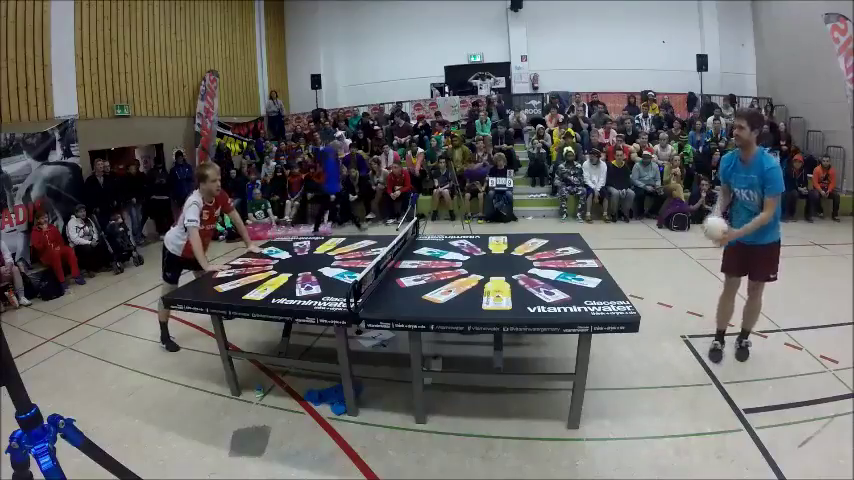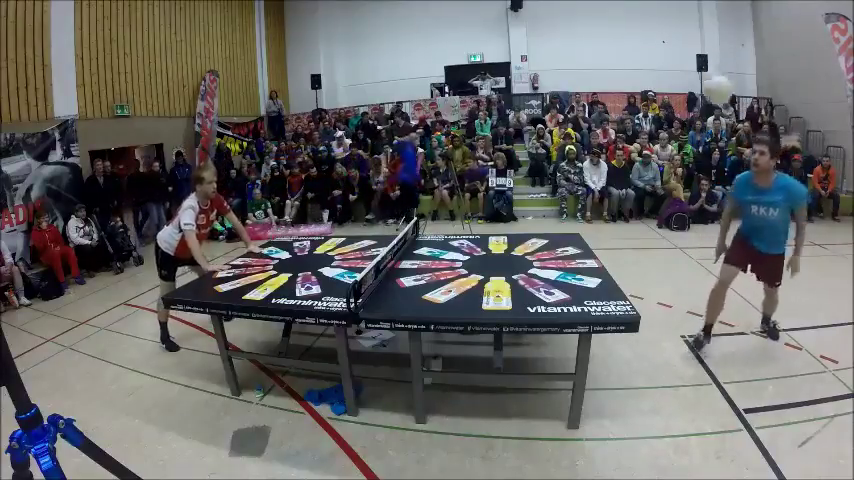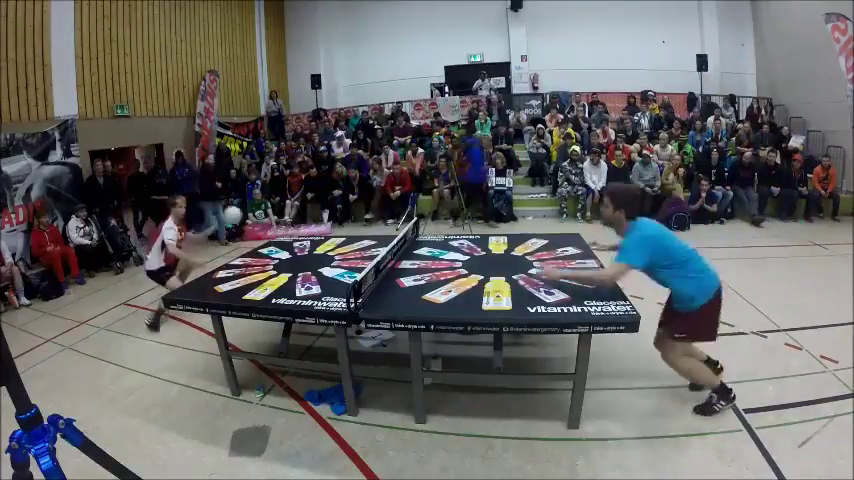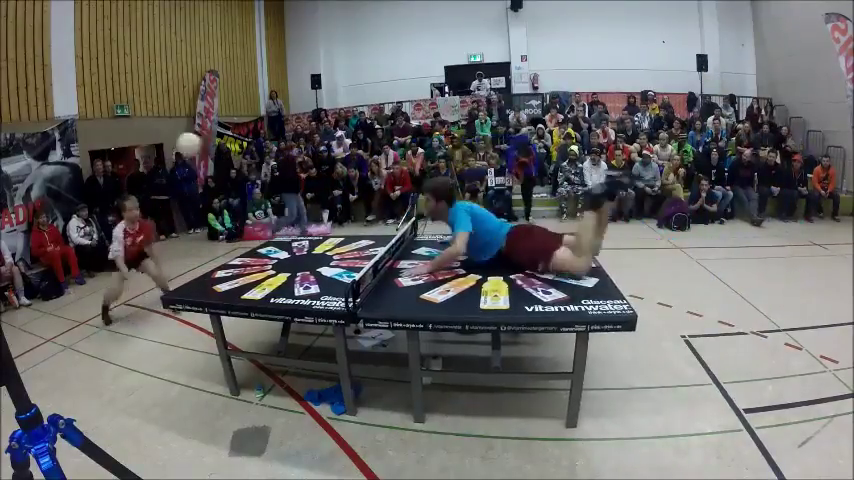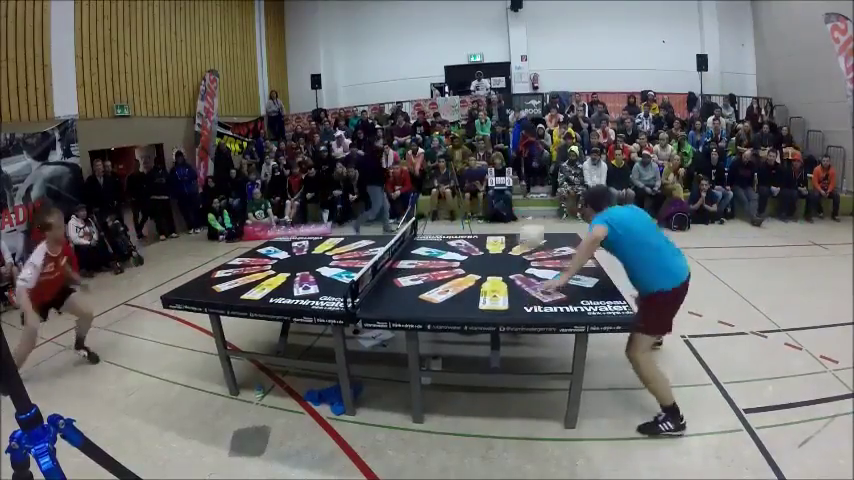
dt=1s
person 1, frame 1
left shoulder: (770, 167)
right shoulder: (728, 161)
left elbow: (768, 214)
left wrist: (739, 232)
right wrist: (717, 213)
left hip: (764, 240)
right hip: (736, 237)
left knee: (755, 291)
right knee: (729, 288)
left ankle: (743, 338)
right ankle: (719, 339)
person 1, frame 2
left shoulder: (791, 188)
right shoulder: (741, 181)
left elbow: (801, 221)
right elbow: (729, 211)
left wrist: (797, 255)
right wrist: (721, 240)
left hip: (774, 247)
right hip: (746, 238)
left knee: (771, 291)
right knee: (722, 281)
left ankle: (767, 321)
right ankle: (706, 331)
person 1, frame 3
left shoulder: (637, 237)
right shoulder: (638, 226)
left elbow: (610, 277)
left wrist: (560, 273)
right wrist: (610, 247)
left hip: (699, 293)
right hip: (687, 288)
left knee: (671, 354)
right knee: (663, 343)
left ankle: (723, 393)
right ankle: (710, 366)
person 1, frame 4
left shoulder: (458, 214)
right shoulder: (460, 208)
left elbow: (457, 249)
left wrist: (429, 266)
left hip: (519, 242)
right hip: (518, 236)
left knee: (581, 266)
right knee: (591, 247)
left ankle: (596, 203)
right ankle: (603, 200)
person 1, frame 5
left shoulder: (602, 219)
right shoulder: (632, 210)
left elbow: (594, 238)
left wrist: (564, 277)
left hip: (665, 288)
right hip: (679, 273)
left knee: (637, 353)
right knee: (643, 304)
left ankle: (673, 417)
right ankle: (654, 336)
person 2, frame 1
left shoulder: (221, 196)
right shoulder: (194, 203)
left elbow: (236, 219)
right elbow: (193, 234)
left wrist: (249, 244)
right wrist: (206, 265)
left hip: (195, 249)
right hip: (176, 248)
right knee: (169, 291)
right ankle: (164, 335)
person 2, frame 2
left shoulder: (215, 199)
right shoulder: (189, 207)
left elbow: (234, 221)
right elbow: (191, 239)
left wrist: (249, 244)
right wrist: (206, 265)
left hip: (188, 249)
right hip: (168, 248)
right knee: (167, 292)
right ankle: (164, 335)
person 2, frame 3
left shoulder: (178, 224)
right shoulder: (170, 227)
left elbow: (190, 237)
right elbow: (172, 249)
left wrist: (208, 231)
right wrist: (192, 259)
left hip: (167, 261)
right hip: (156, 267)
left knee: (190, 264)
right ankle: (155, 317)
person 2, frame 4
left shoulder: (145, 226)
right shoulder: (119, 232)
left elbow: (148, 246)
right elbow: (119, 259)
left wrist: (155, 261)
right wrist: (127, 275)
left hip: (138, 254)
right hip: (121, 259)
left knee: (156, 274)
right knee: (115, 291)
right ankle: (105, 309)
person 2, frame 5
left shoulder: (62, 244)
right shoulder: (38, 259)
right elbow: (21, 289)
left wrist: (77, 280)
right wrist: (31, 316)
left hip: (57, 290)
right hip: (35, 299)
left knee: (87, 312)
right knee: (28, 344)
left ankle: (80, 346)
